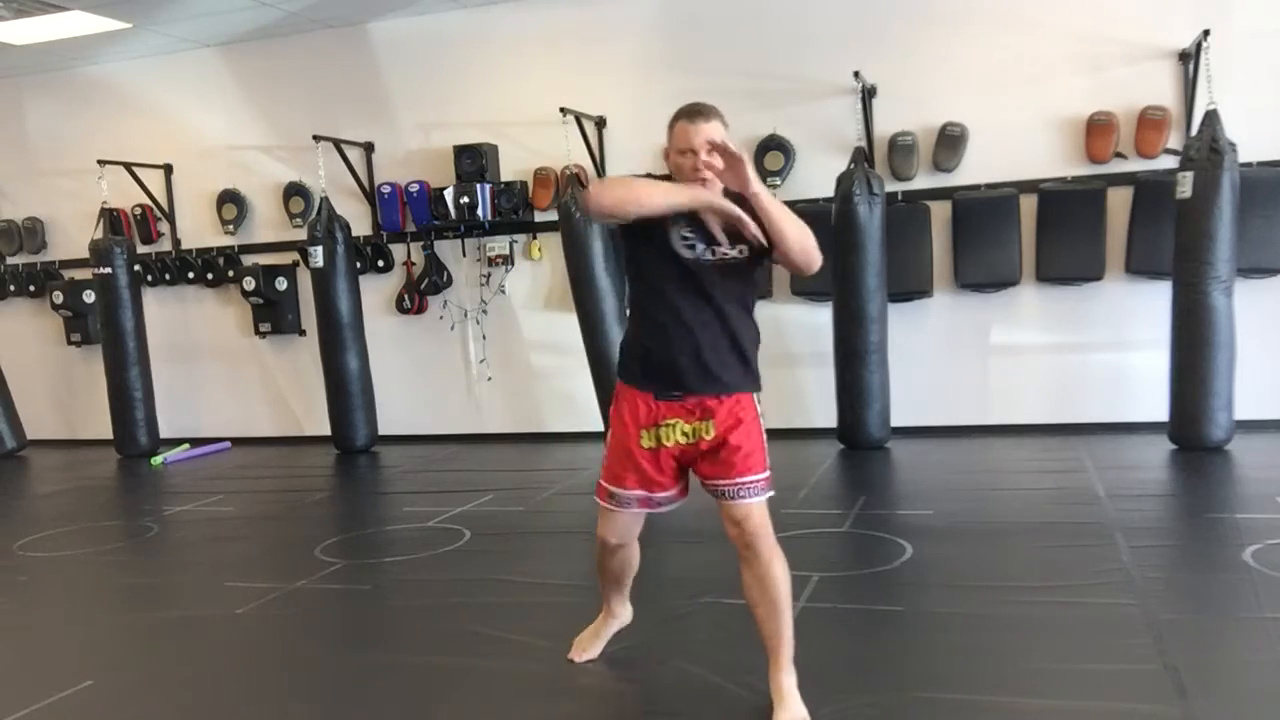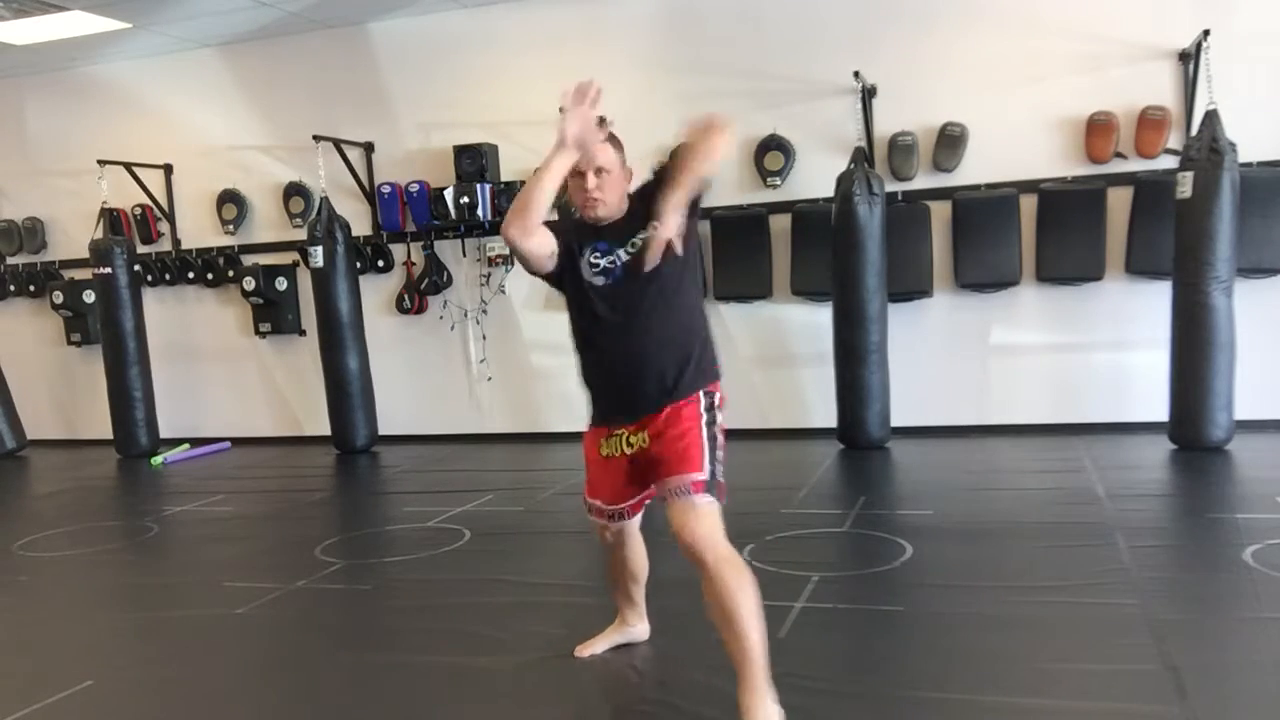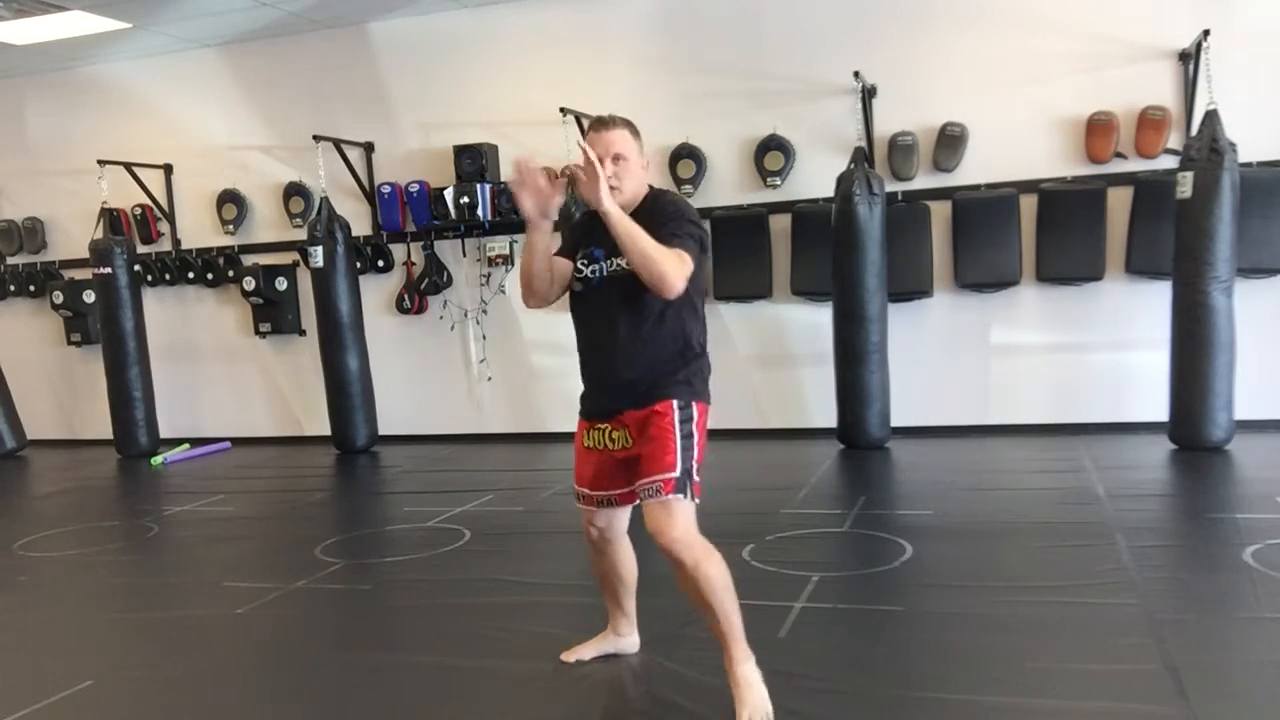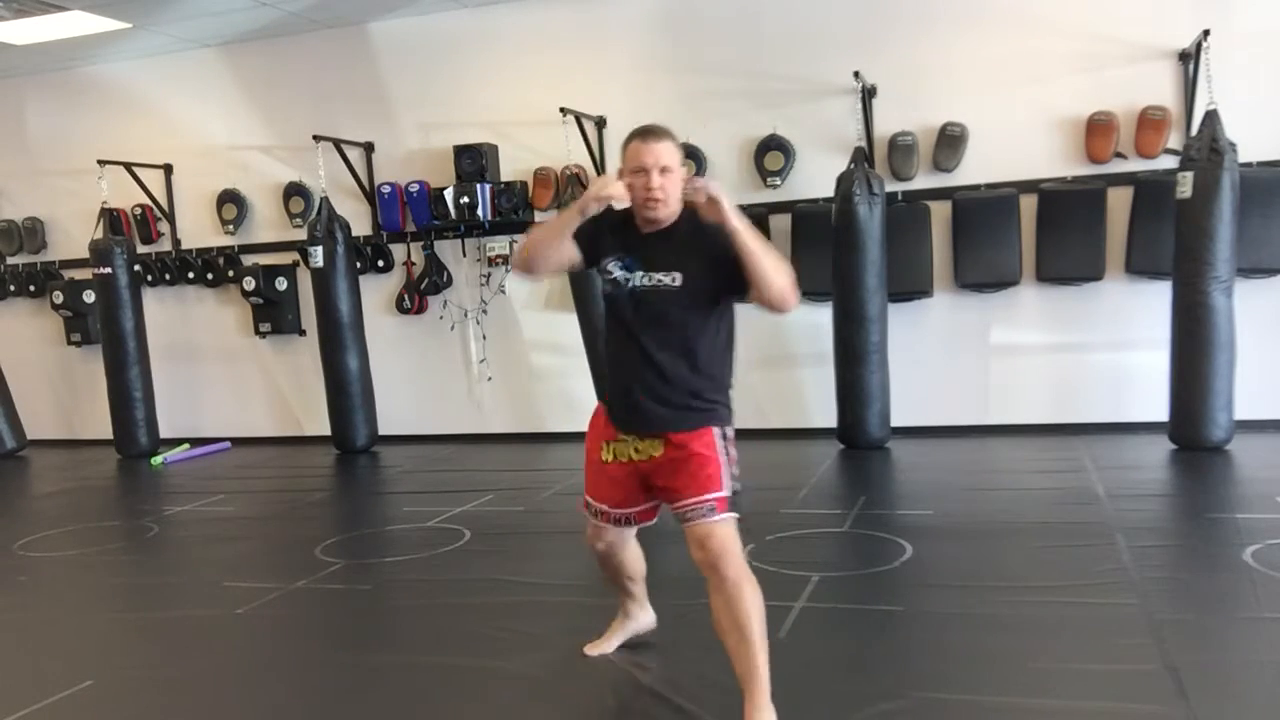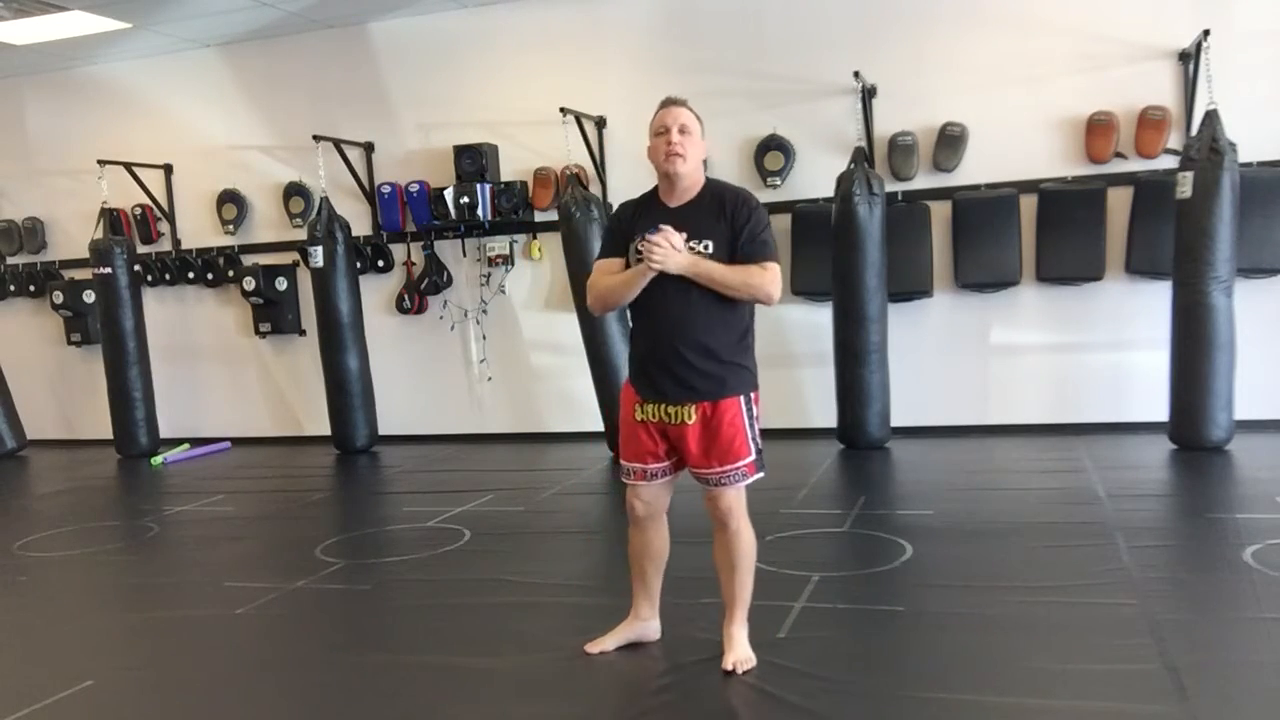
dt=1s
person 1, frame 1
left shoulder: (742, 208)
right shoulder: (654, 197)
left elbow: (810, 261)
right elbow: (599, 198)
left wrist: (753, 189)
right wrist: (701, 198)
left hip: (728, 398)
right hip: (648, 397)
left knee: (752, 532)
right knee: (614, 530)
right ankle: (613, 609)
person 1, frame 2
left shoulder: (657, 207)
right shoulder: (566, 240)
left elbow: (716, 135)
right elbow: (518, 232)
left wrist: (673, 202)
right wrist: (567, 147)
left hip: (682, 402)
right hip: (614, 418)
left knee: (702, 539)
right knee: (616, 528)
right ankle: (631, 620)
person 1, frame 3
left shoulder: (672, 214)
right shoulder: (583, 229)
left elbow: (669, 281)
right elbow: (536, 294)
left wrist: (609, 206)
right wrist: (538, 219)
left hip: (667, 400)
right hip: (602, 406)
left knee: (673, 533)
right knee: (600, 526)
left ankle: (741, 662)
right ankle: (622, 629)
person 1, frame 4
left shoulder: (712, 235)
right shoulder: (606, 228)
left elbow: (782, 298)
right elbow: (528, 263)
left wrist: (731, 221)
right wrist: (585, 208)
left hip: (693, 424)
right hip: (619, 420)
left knee: (718, 552)
right knee: (607, 540)
right ankle: (637, 612)
person 1, frame 5
left shoulder: (737, 206)
right shoulder: (629, 218)
left elbow: (768, 287)
right elbow: (597, 299)
left wrist: (685, 262)
right wrist: (646, 267)
left hip: (721, 389)
right hip: (647, 391)
left knee: (727, 510)
right knee: (642, 506)
left ankle: (736, 628)
right ankle: (643, 617)
